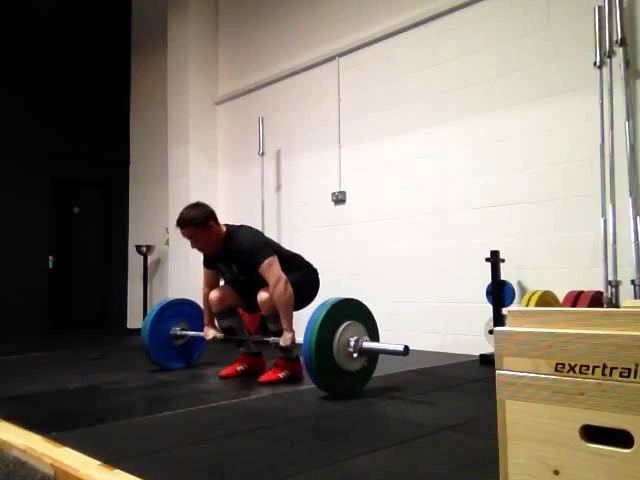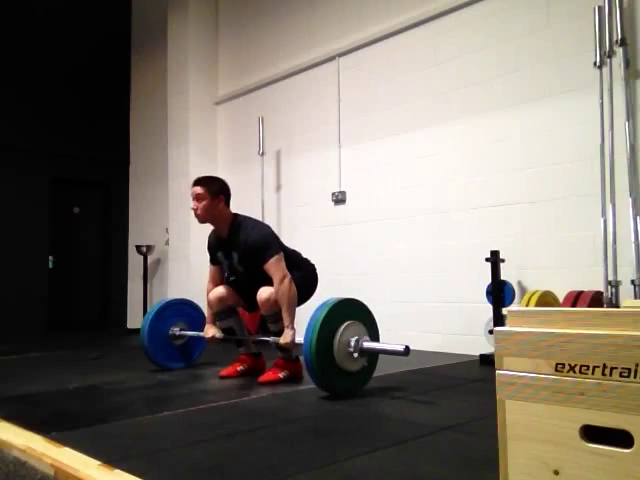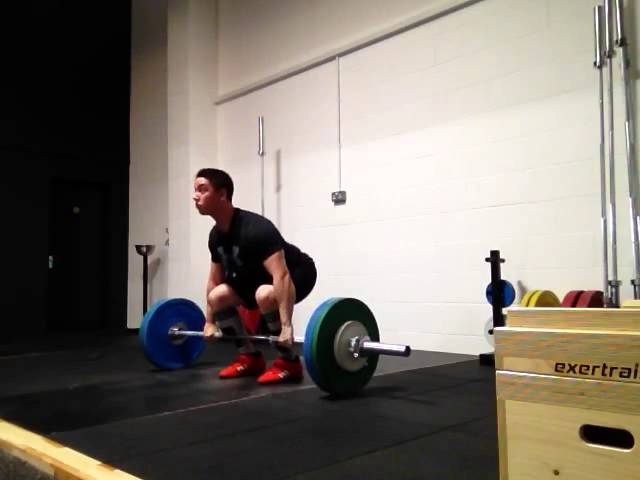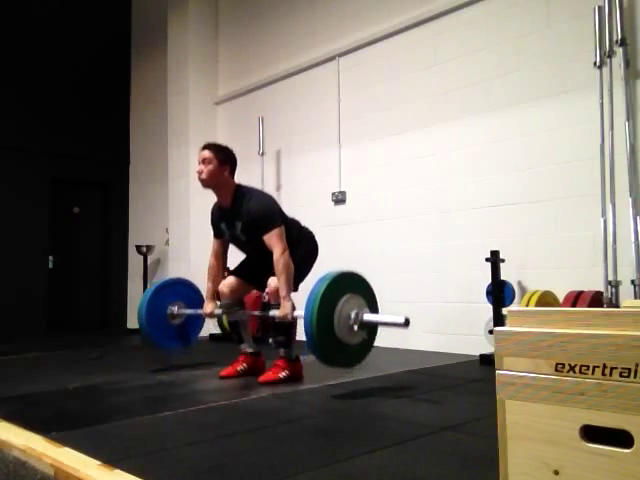
dt=0.3s
person 1, frame 1
left shoulder: (247, 242)
right shoulder: (211, 250)
left elbow: (279, 283)
right elbow: (208, 288)
left wrist: (287, 331)
right wrist: (208, 325)
left hip: (301, 279)
left knee: (266, 298)
right knee: (216, 298)
left ankle: (289, 362)
right ankle: (250, 356)
person 1, frame 2
left shoulder: (254, 234)
right shoulder: (215, 239)
left elbow: (282, 280)
right elbow: (213, 283)
left wrist: (288, 328)
right wrist: (210, 323)
left hip: (300, 277)
left knee: (266, 297)
right knee: (217, 297)
left ankle: (289, 362)
right ankle: (249, 356)
person 1, frame 3
left shoulder: (256, 229)
right shoulder: (216, 235)
left elbow: (282, 277)
right elbow: (215, 280)
left wrist: (286, 326)
right wrist: (210, 322)
left hip: (298, 272)
left knee: (265, 296)
right knee: (217, 297)
left ankle: (288, 361)
right ankle: (250, 357)
person 1, frame 4
left shoulder: (257, 205)
right shoulder: (218, 212)
left elbow: (281, 252)
right elbow: (217, 258)
left wrist: (286, 300)
right wrist: (209, 299)
left hip: (298, 248)
left knee: (274, 288)
right knee: (227, 290)
left ankle: (288, 362)
right ankle: (250, 356)
